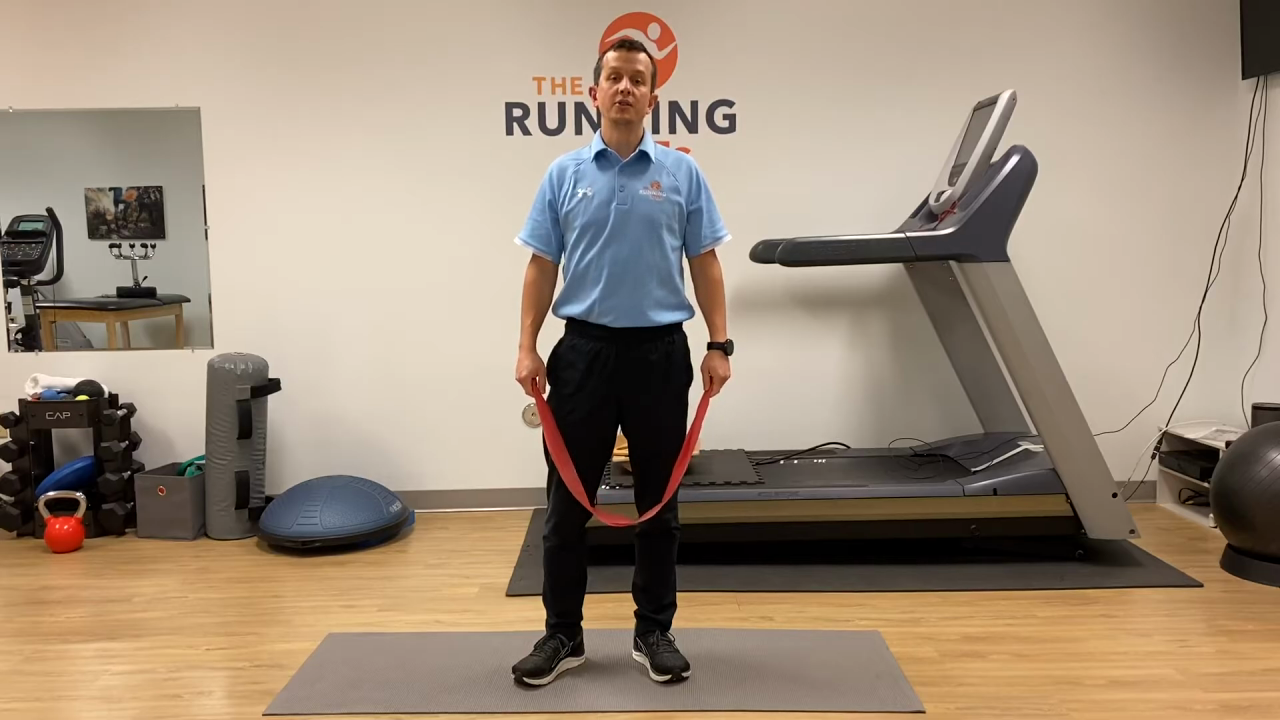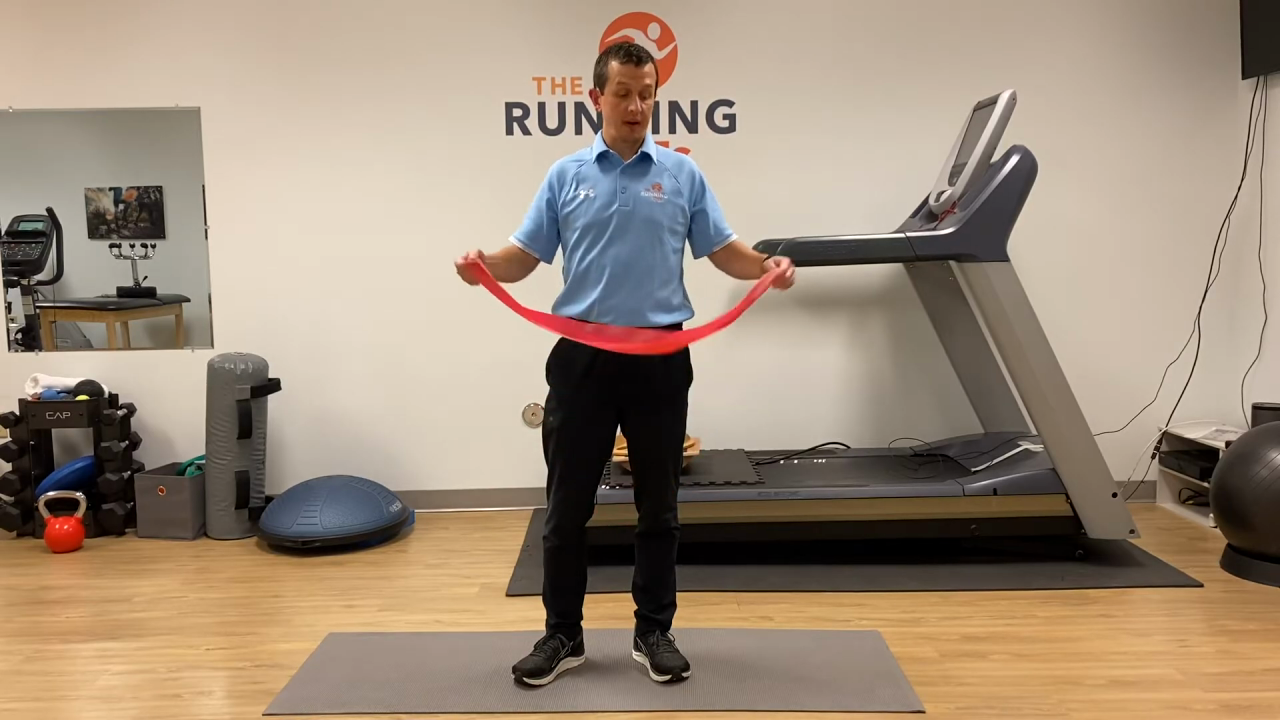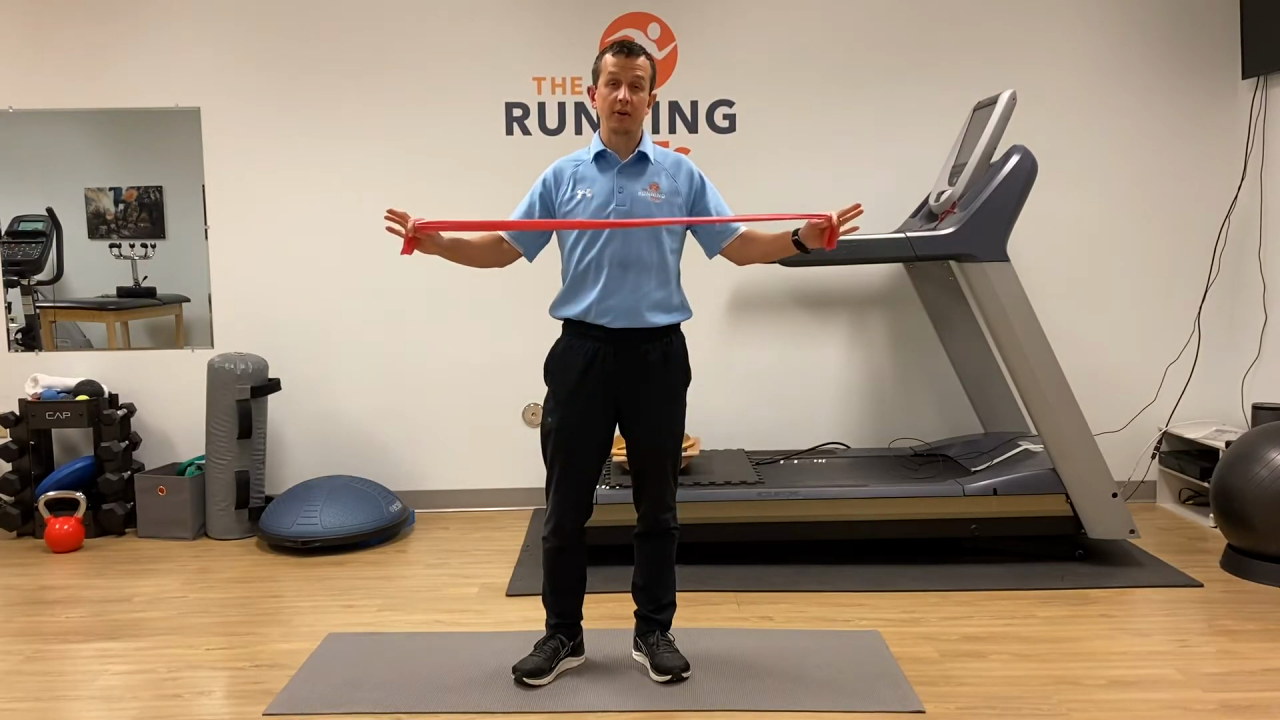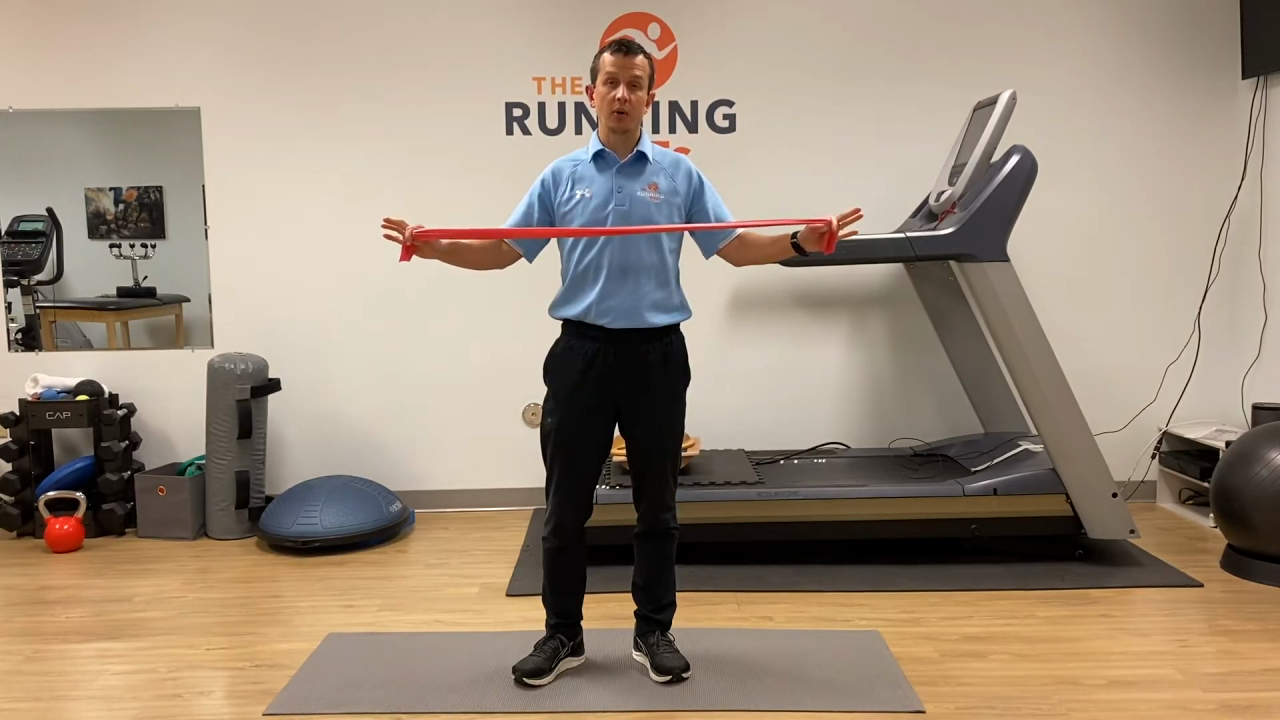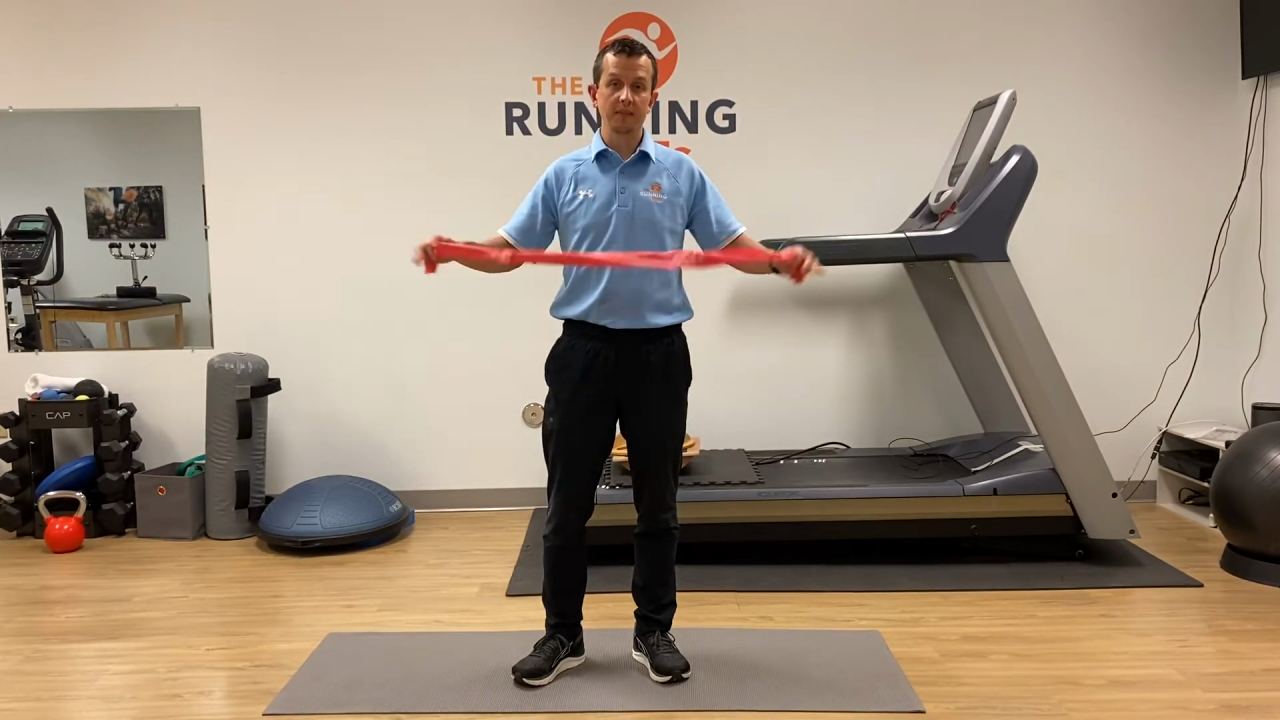
dt=1s
person 1, frame 1
left shoulder: (681, 173)
right shoulder: (564, 174)
left elbow: (705, 263)
right elbow: (542, 266)
left wrist: (719, 344)
right wrist: (527, 346)
left hip: (660, 351)
right hip: (584, 350)
left knee: (658, 502)
right knee: (568, 502)
left ankle: (654, 632)
right ankle: (562, 634)
person 1, frame 2
left shoulder: (682, 175)
right shoulder: (565, 175)
left elbow: (724, 250)
right elbow: (523, 254)
left wrist: (767, 265)
right wrist: (482, 264)
left hip: (661, 356)
right hip: (582, 355)
left knee: (658, 506)
right knee: (568, 505)
left ankle: (654, 632)
right ankle: (562, 634)
person 1, frame 3
left shoulder: (681, 175)
right shoulder: (562, 176)
left elbow: (737, 246)
right elbow: (505, 248)
left wrist: (801, 239)
right wrist: (438, 243)
left hip: (657, 353)
right hip: (582, 351)
left knee: (656, 506)
right knee: (566, 506)
left ankle: (654, 632)
right ankle: (562, 634)
person 1, frame 4
left shoulder: (679, 174)
right shoulder: (561, 176)
left elbow: (734, 247)
right elbow: (504, 250)
left wrist: (799, 242)
right wrist: (435, 247)
left hip: (656, 352)
right hip: (581, 351)
left knee: (656, 506)
right knee: (566, 506)
left ankle: (653, 632)
right ankle: (562, 634)
person 1, frame 5
left shoulder: (684, 175)
right shoulder: (564, 175)
left elbow: (732, 244)
right elbow: (510, 249)
left wrist: (779, 260)
right wrist: (458, 252)
left hip: (659, 353)
right hip: (584, 352)
left knee: (658, 507)
right knee: (567, 506)
left ankle: (654, 633)
right ankle: (562, 635)
